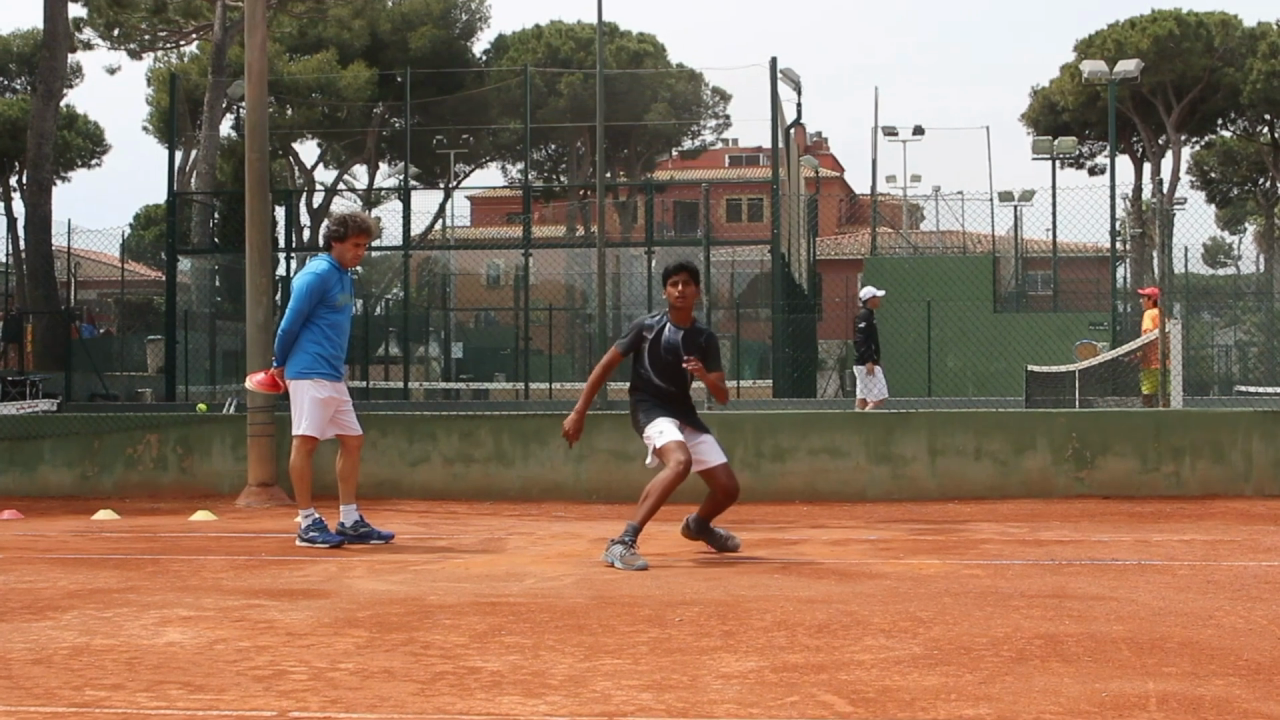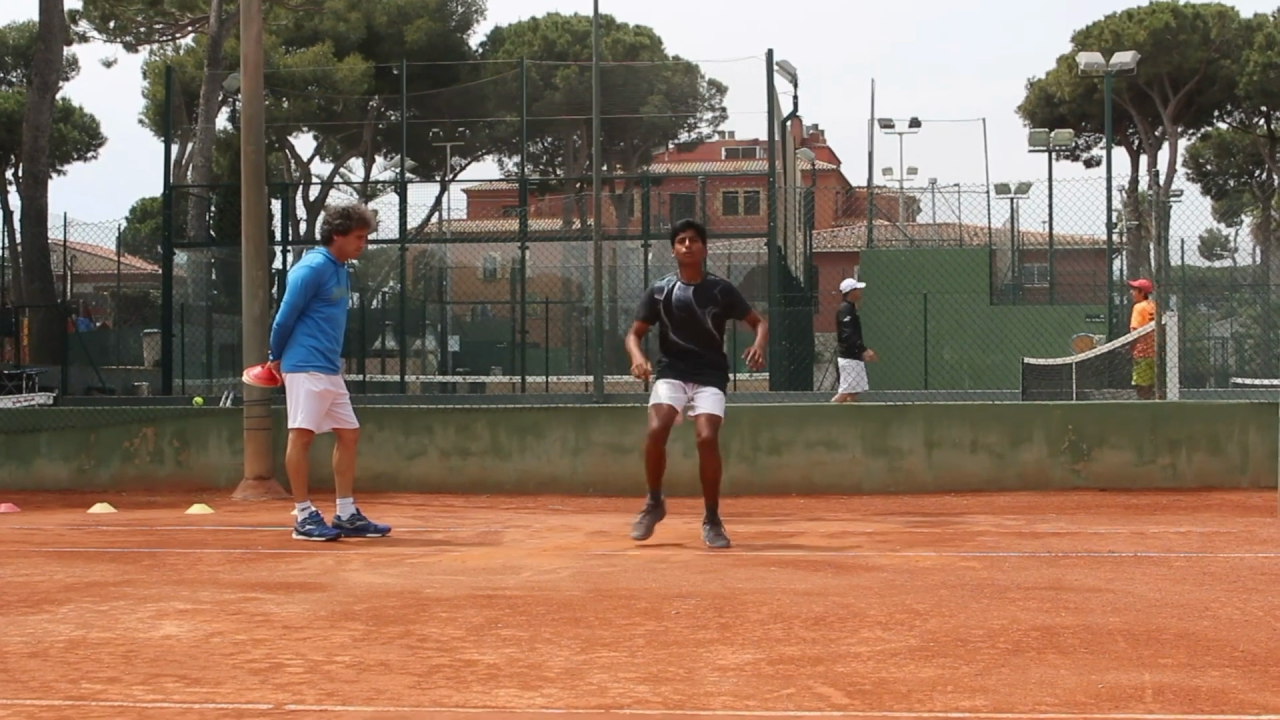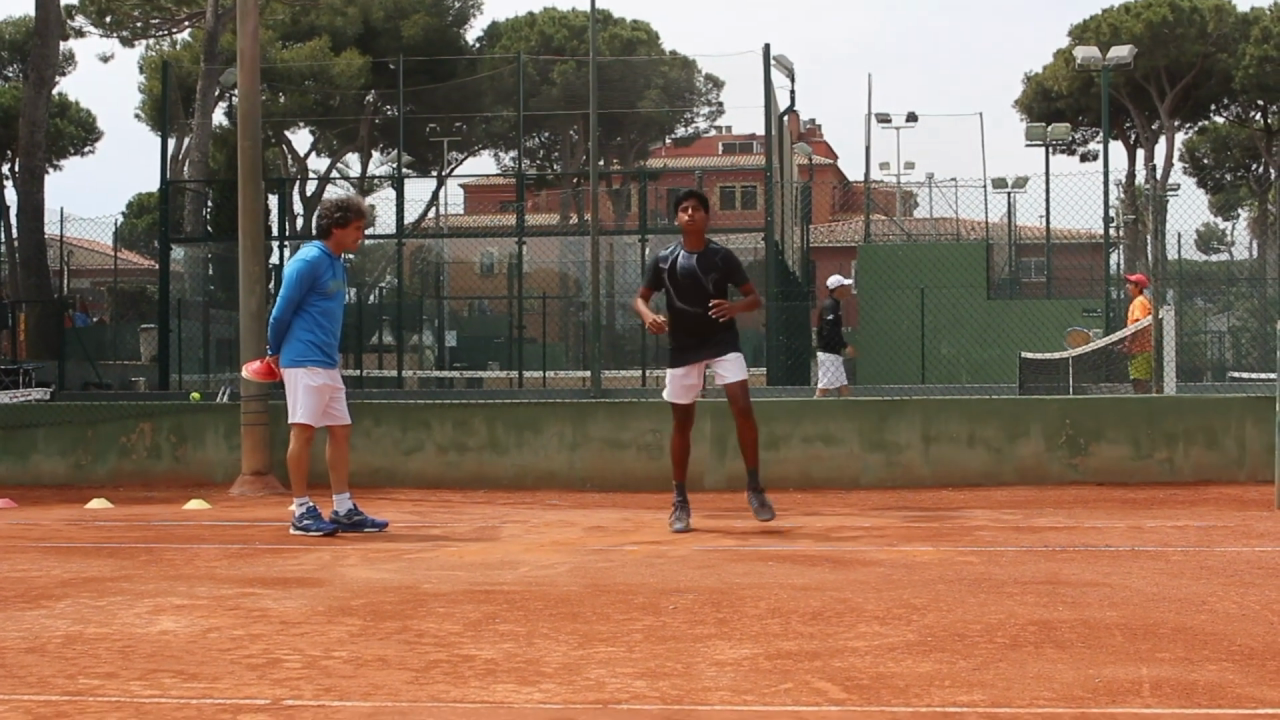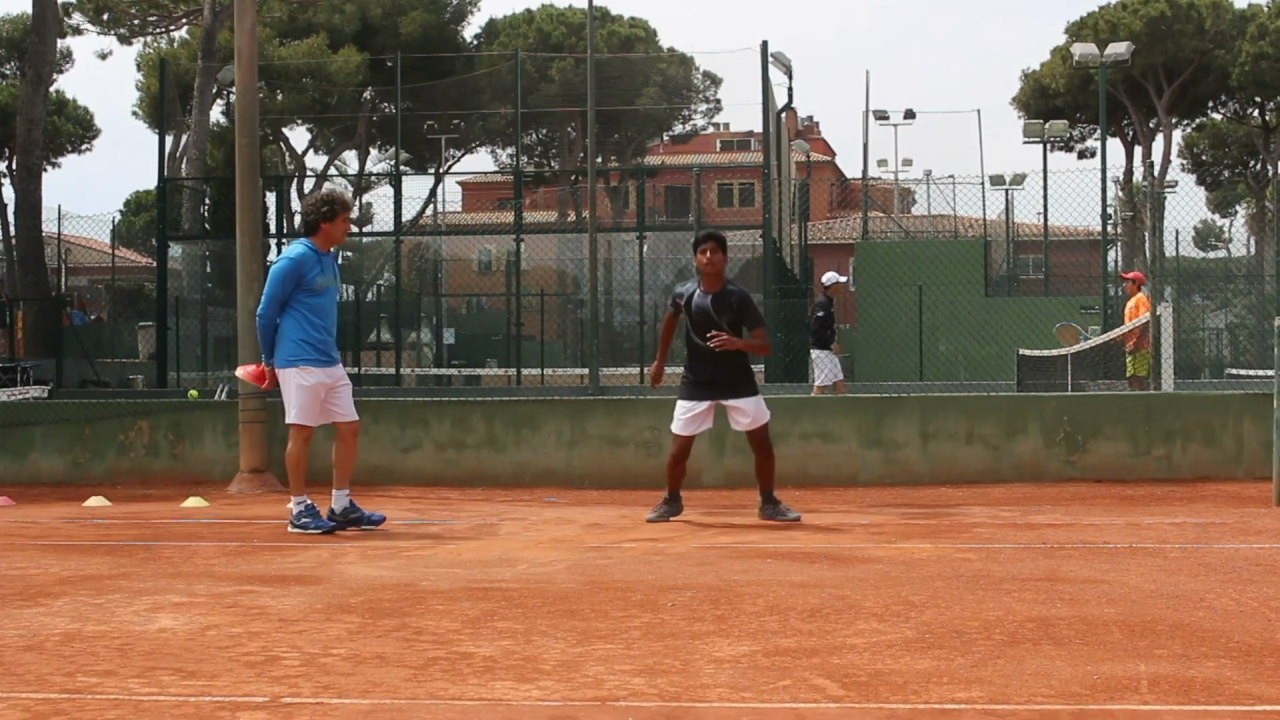
dt=0.3s
person 1, frame 1
left shoulder: (343, 275)
right shoulder: (317, 274)
right elbow: (289, 324)
right wrist: (280, 364)
left hip: (333, 376)
right hip: (310, 374)
left knee: (352, 441)
right knee: (305, 442)
left ankle: (350, 521)
right ankle: (308, 523)
person 1, frame 2
left shoulder: (340, 269)
right shoulder: (313, 267)
right elbow: (285, 317)
right wrist: (276, 357)
left hip: (331, 370)
right hip: (307, 368)
left knee: (349, 435)
right knee: (302, 436)
left ankle: (347, 514)
right ankle: (304, 516)
person 1, frame 3
left shoulder: (336, 262)
right shoulder: (308, 261)
right elbow: (281, 312)
right wrist: (275, 352)
left hip: (328, 364)
right hip: (305, 362)
left knee: (340, 432)
right knee: (303, 431)
left ankle: (343, 509)
right ankle: (302, 511)
person 1, frame 4
left shoulder: (329, 257)
right shoulder: (293, 259)
right elbow: (266, 313)
right wrist: (268, 360)
left hip: (332, 362)
right hip: (300, 362)
left knee: (350, 429)
right knee: (302, 431)
left ankle: (343, 506)
right ankle: (300, 510)
person 2, frame 1
left shoulder: (706, 339)
right shoulder: (646, 326)
left elbow: (722, 397)
right elbow: (606, 365)
left wrist: (706, 377)
right wrist: (578, 412)
left hip: (685, 412)
right hip: (651, 409)
left knee: (728, 489)
right knee: (680, 463)
left ankle: (698, 525)
right ankle: (622, 543)
person 2, frame 2
left shoulder: (722, 289)
right shoulder: (659, 290)
left elbow: (758, 322)
right elbow: (634, 334)
left wrist: (759, 346)
right wrist: (637, 357)
left hip: (710, 376)
right hip: (670, 372)
left knee: (707, 438)
right knee: (657, 429)
left ankle: (712, 520)
right ankle: (654, 502)
person 2, frame 3
left shoulder: (723, 256)
right shoulder: (663, 259)
left elbow: (754, 297)
right elbow: (640, 298)
left wrist: (737, 306)
right wrist: (649, 316)
left hip: (723, 342)
right hip: (683, 348)
left knee: (742, 409)
right knee: (682, 423)
left ankle: (754, 487)
right ankle: (680, 498)
person 2, frame 4
left shoulder: (739, 298)
right shoulder: (683, 294)
left elbow: (764, 347)
right elbow: (671, 319)
left wrist: (736, 343)
right wrist: (659, 360)
left hip: (737, 384)
right hip: (695, 386)
left knee: (762, 445)
right knee: (676, 456)
left ankle: (768, 501)
right ankle: (673, 500)
